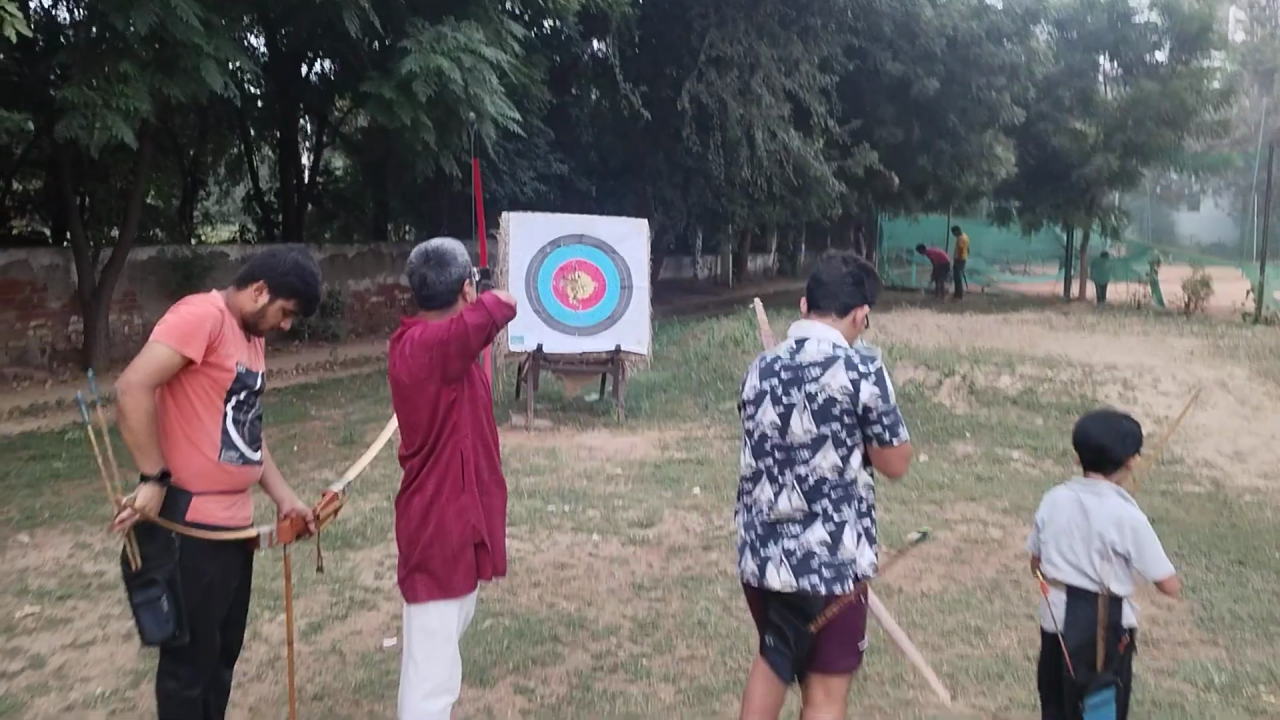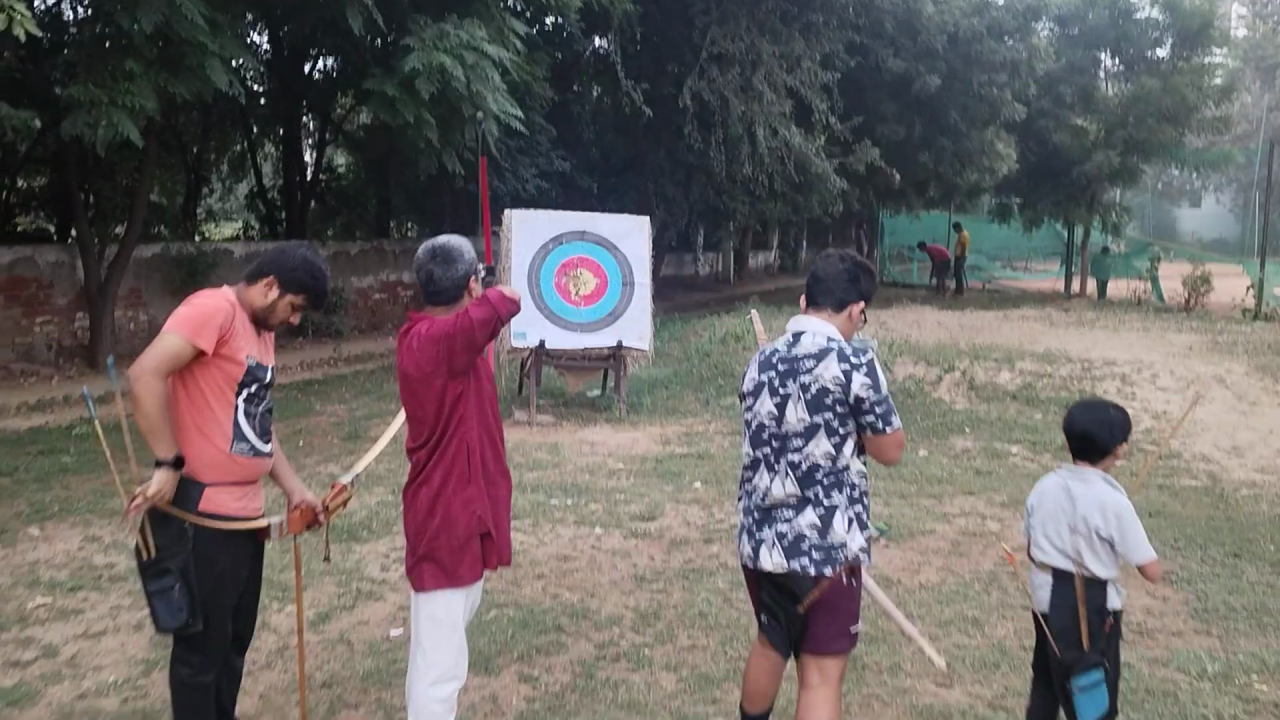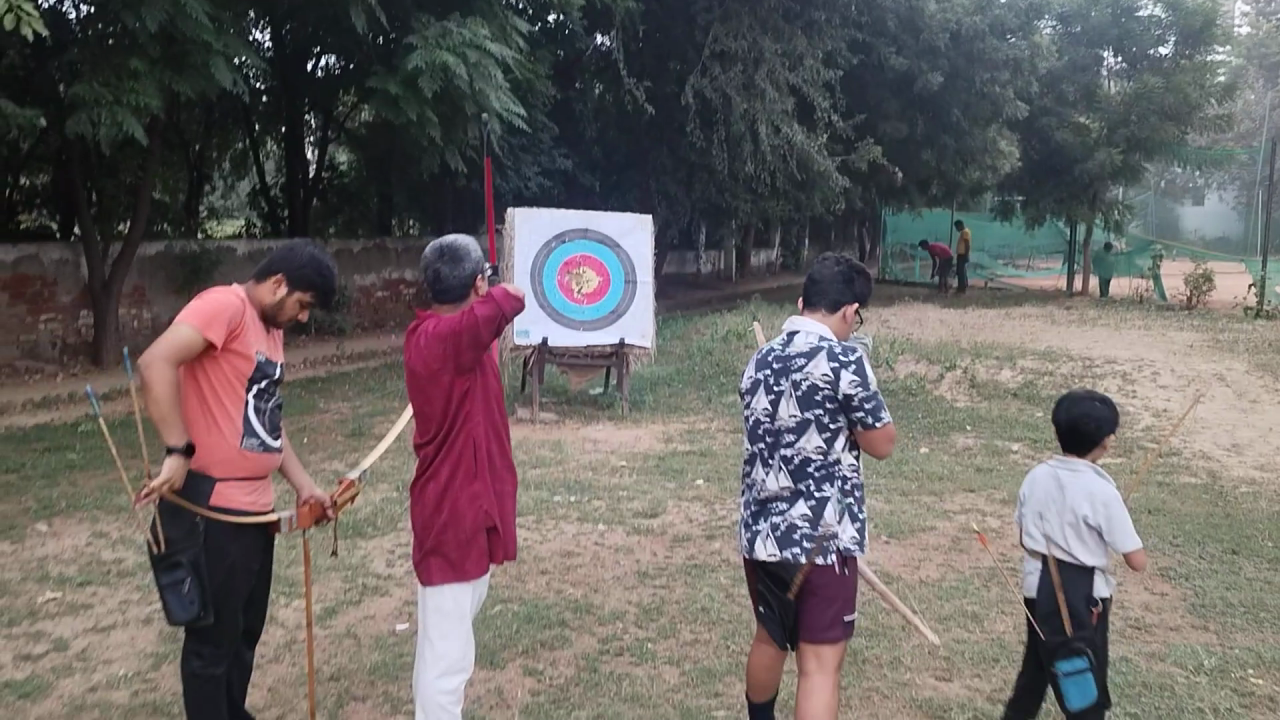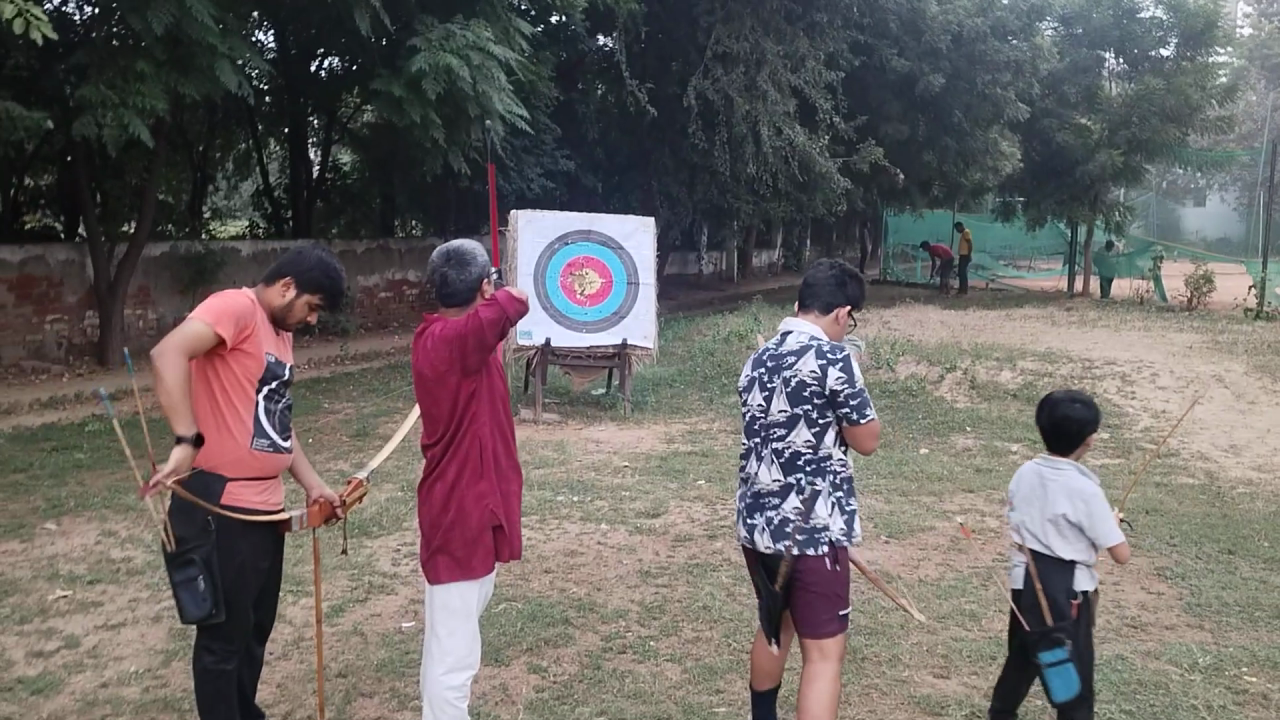
dt=0.1s
person 1, frame 1
left shoulder: (415, 341)
right shoulder: (435, 344)
right elbow: (500, 306)
right wrist: (488, 302)
left hip: (442, 518)
right hip: (442, 526)
left knee: (434, 654)
right knee: (433, 668)
person 1, frame 2
left shoulder: (423, 335)
right shoulder: (441, 339)
right elbow: (505, 301)
right wrist: (492, 298)
left hip: (448, 508)
right hip: (449, 515)
left knee: (442, 642)
right knee: (440, 657)
person 1, frame 3
left shoulder: (429, 333)
right shoulder: (448, 336)
right elbow: (510, 298)
right wrist: (499, 295)
left hip: (454, 505)
right hip: (456, 512)
left knee: (446, 639)
right knee: (447, 650)
person 1, frame 4
left shoulder: (437, 336)
right shoulder: (455, 339)
right elbow: (514, 301)
right wrist: (502, 298)
left hip: (460, 504)
right hip: (463, 510)
left knee: (453, 635)
right knee: (453, 647)
person 2, frame 1
left shoulder: (252, 336)
right shoulder: (200, 316)
right elbow: (133, 388)
left wrist: (283, 497)
right wrist: (153, 480)
left hip: (234, 521)
right hip: (189, 525)
left knee: (224, 649)
right knee: (189, 658)
person 2, frame 2
left shoulder: (262, 330)
right shoulder: (212, 310)
right elbow: (145, 375)
left wrist: (294, 489)
right wrist: (168, 465)
left hip: (245, 513)
right hip: (202, 515)
left knee: (235, 639)
right knee: (202, 646)
person 2, frame 3
left shoulder: (271, 328)
right shoulder: (224, 306)
right elbow: (156, 364)
left wrist: (303, 484)
right wrist: (178, 452)
left hip: (255, 506)
right hip: (211, 508)
left knee: (246, 629)
right knee: (213, 636)
person 2, frame 4
left shoulder: (280, 330)
right shoulder: (235, 308)
right elbow: (167, 354)
left wrist: (313, 484)
right wrist: (187, 441)
left hip: (265, 506)
right hip: (222, 507)
left knee: (256, 627)
right knee: (225, 632)
person 3, frame 1
left shoulder: (761, 369)
right shoulder: (860, 371)
right elbow: (895, 463)
left hip: (761, 554)
right hip: (830, 560)
left knee: (771, 662)
person 3, frame 2
left shoulder: (761, 362)
right shoulder: (853, 362)
right elbow: (890, 450)
left hip: (760, 539)
right hip: (824, 546)
left knee: (771, 644)
right knee: (821, 675)
person 3, frame 3
left shoulder: (760, 361)
right shoulder: (843, 359)
right elbow: (881, 444)
left hip: (761, 530)
right hip: (819, 535)
left knee: (772, 634)
right knee: (821, 661)
person 3, frame 4
left shoulder: (757, 360)
right shoulder: (832, 358)
right elbow: (867, 439)
left hip: (757, 522)
right hip: (812, 529)
left knee: (774, 629)
right knee: (823, 653)
person 4, frame 1
left shoulder: (1053, 500)
right shoulder: (1127, 517)
left elbow: (1036, 565)
right elbow: (1170, 586)
right wrist: (1132, 560)
left hip: (1058, 616)
right hip: (1106, 624)
person 4, frame 2
left shoulder: (1044, 487)
right shoulder: (1113, 503)
left elbow: (1031, 549)
right elbow: (1152, 572)
right wrist: (1116, 550)
left hip: (1048, 598)
right hip: (1093, 608)
left knee: (1046, 686)
person 4, frame 3
left shoulder: (1037, 476)
right shoulder: (1102, 493)
right elbow: (1137, 560)
right wrist: (1119, 532)
left hip: (1039, 584)
right hip: (1082, 593)
left knee: (1037, 661)
person 4, frame 4
left shoulder: (1025, 473)
right shoulder: (1084, 490)
right elbow: (1121, 554)
right wrist: (1112, 522)
left hip: (1025, 579)
right hip: (1065, 587)
left knee: (1022, 655)
right knee: (1073, 669)
